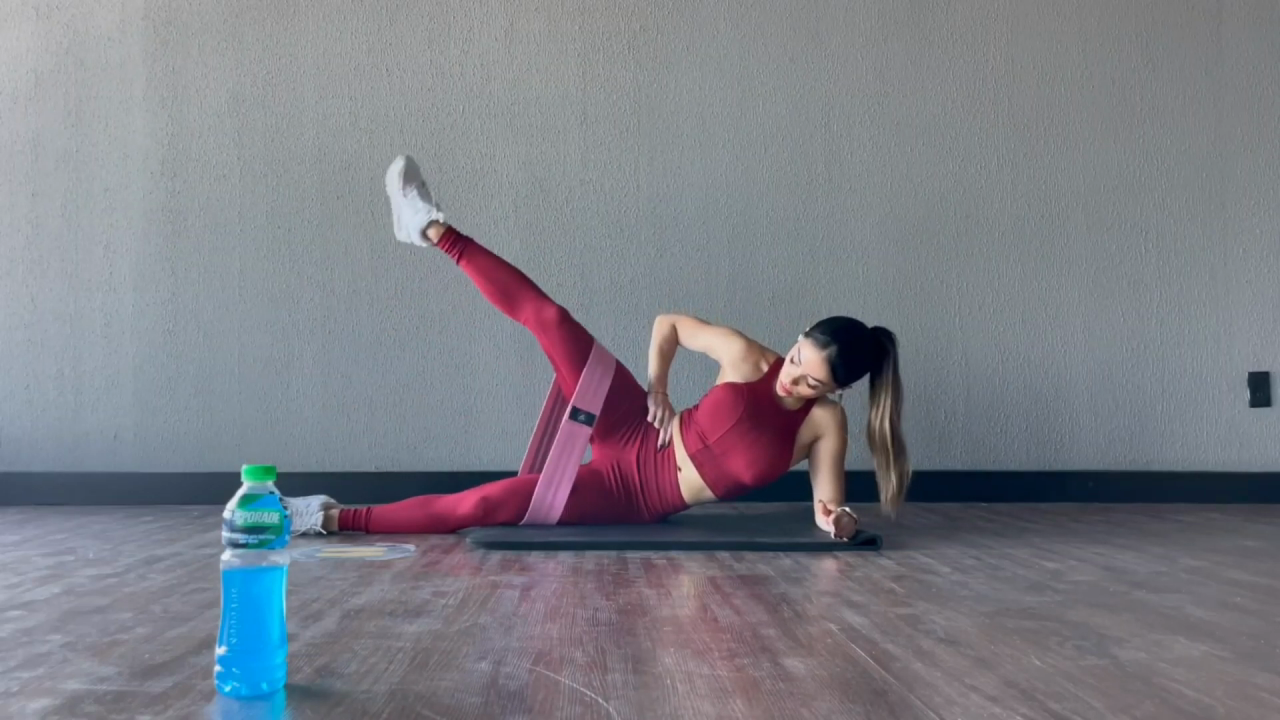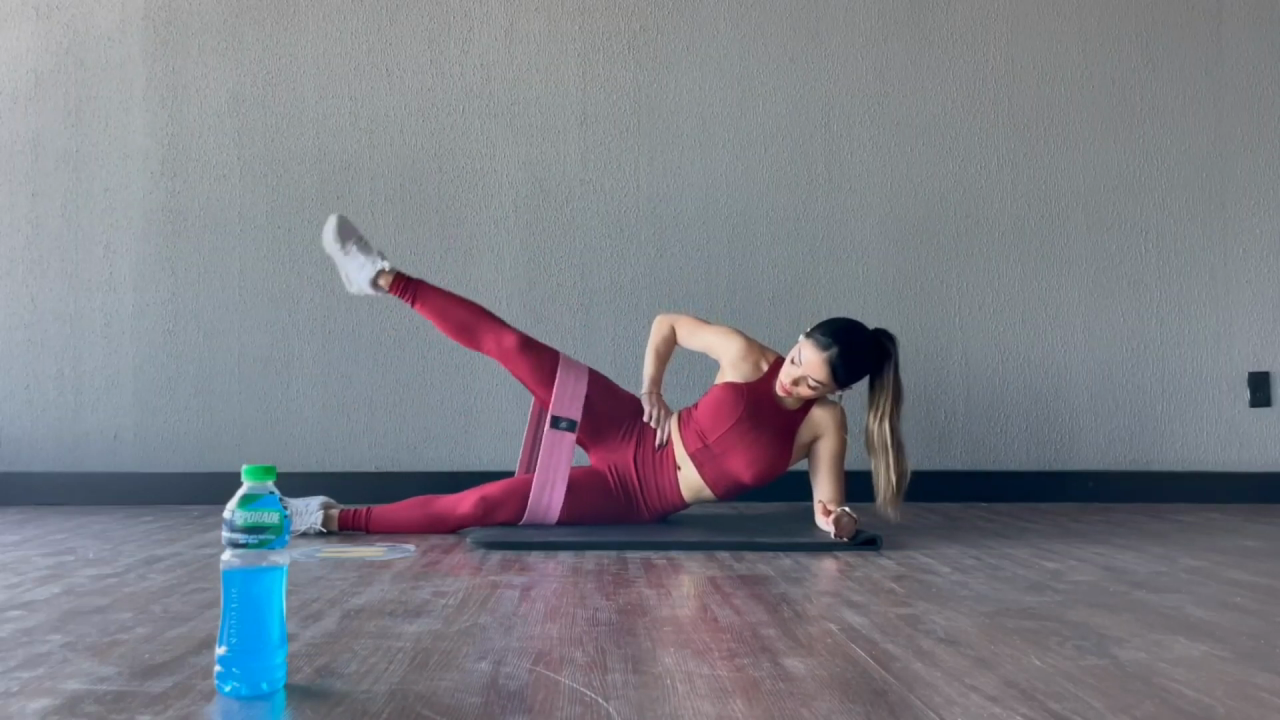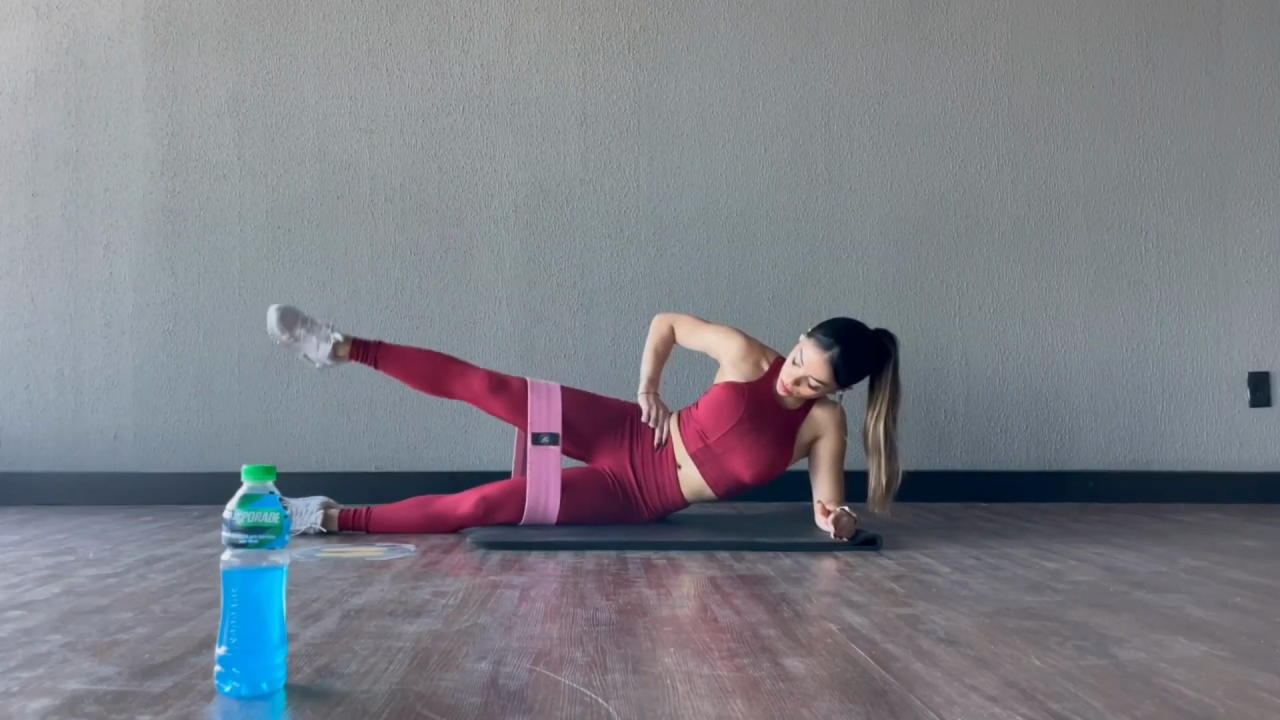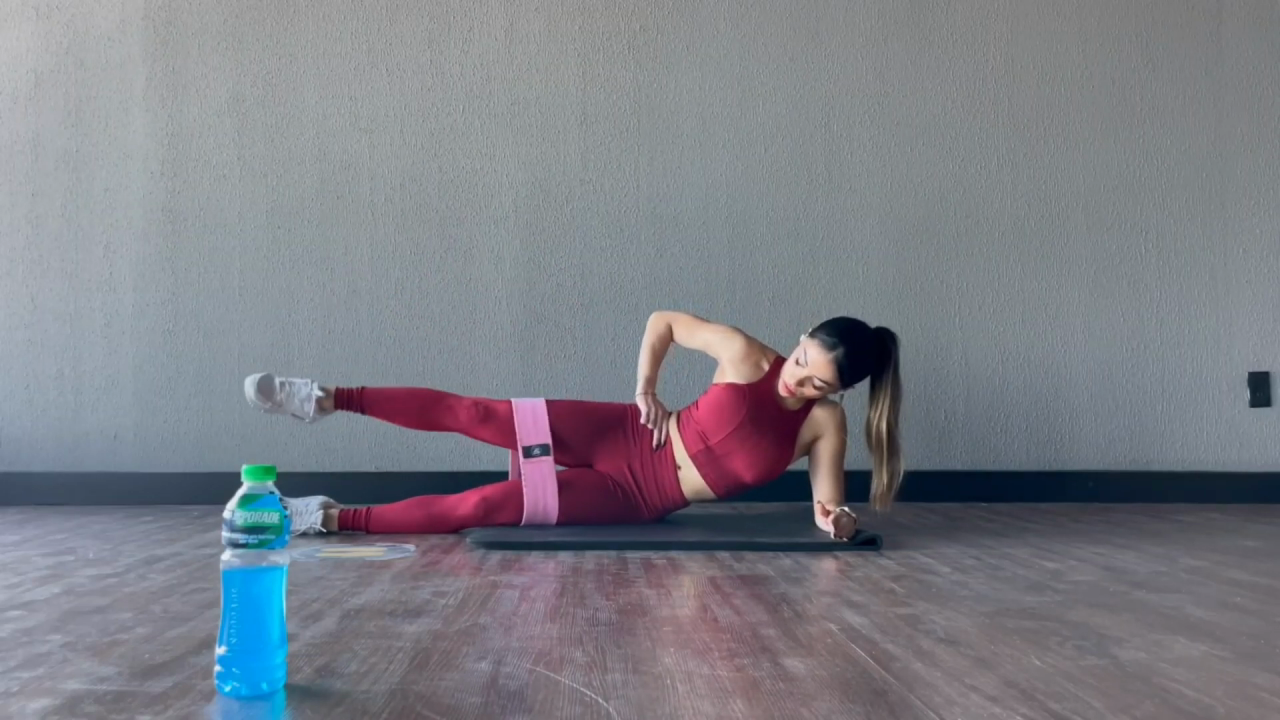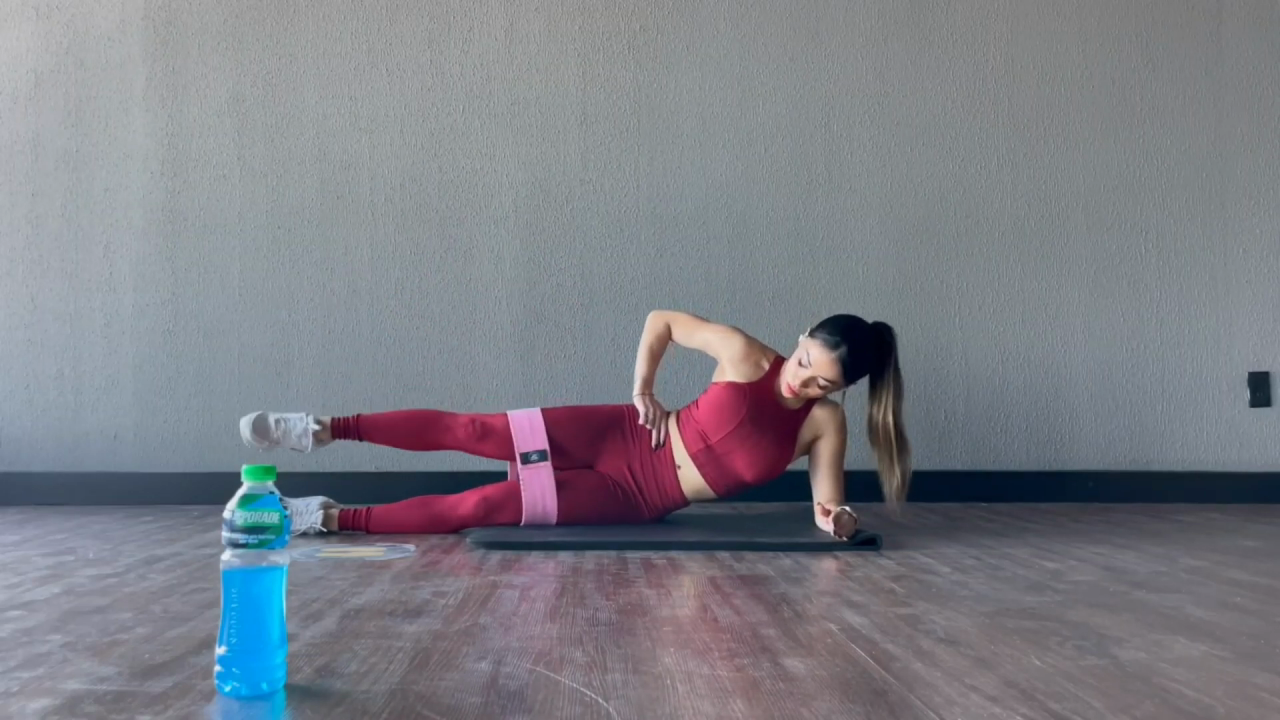
dt=0.2s
person 1, frame 1
left shoulder: (825, 422)
right shoulder: (746, 358)
left elbow: (829, 508)
right elbow: (667, 323)
left wrist: (834, 521)
right wrist: (656, 390)
left hip: (635, 500)
right hip: (634, 439)
left knee: (483, 506)
right knee: (550, 322)
left ankle: (337, 519)
right ankle: (431, 228)
person 1, frame 2
left shoulder: (825, 422)
right shoulder: (746, 355)
left elbow: (829, 510)
right elbow: (667, 325)
left wrist: (835, 520)
right wrist: (652, 384)
left hip: (634, 497)
right hip: (630, 431)
left knee: (483, 506)
right knee: (512, 347)
left ankle: (336, 517)
right ankle: (383, 277)
person 1, frame 3
left shoulder: (825, 424)
right shoulder: (747, 354)
left elbow: (827, 507)
right elbow: (666, 322)
left wrist: (836, 519)
right wrist: (648, 390)
left hip: (636, 498)
right hip: (626, 436)
left knee: (484, 506)
right knee: (486, 387)
left ankle: (333, 517)
right ankle: (344, 348)
person 1, frame 4
left shoulder: (825, 423)
right shoulder: (745, 354)
left elbow: (827, 507)
right elbow: (664, 320)
left wrist: (837, 521)
right wrist: (645, 390)
left hip: (635, 499)
right hip: (622, 437)
left knee: (483, 507)
right knee: (473, 414)
left ankle: (332, 516)
right ankle: (329, 399)
person 1, frame 5
left shoulder: (825, 423)
right shoulder: (745, 353)
left elbow: (827, 507)
right elbow: (662, 319)
left wrist: (837, 520)
right wrist: (643, 390)
left hip: (636, 500)
right hip: (621, 438)
left knee: (486, 508)
right knee: (471, 430)
left ankle: (332, 516)
right ankle: (325, 429)
